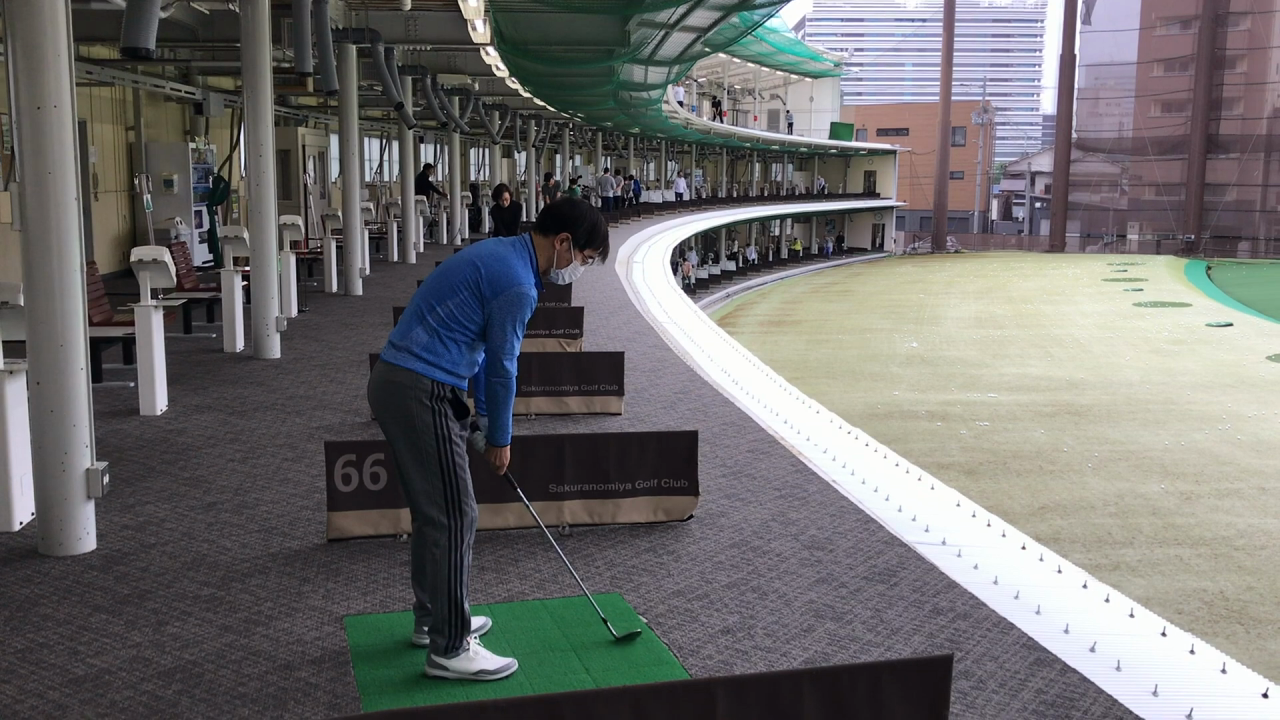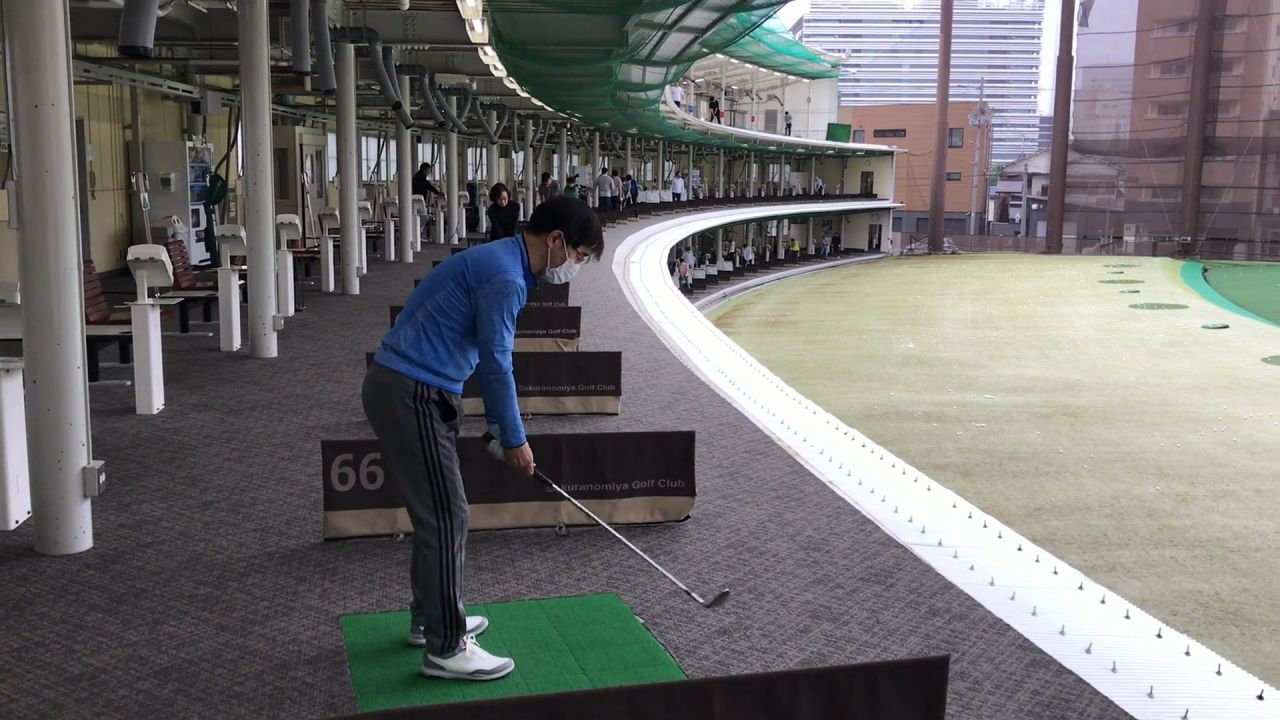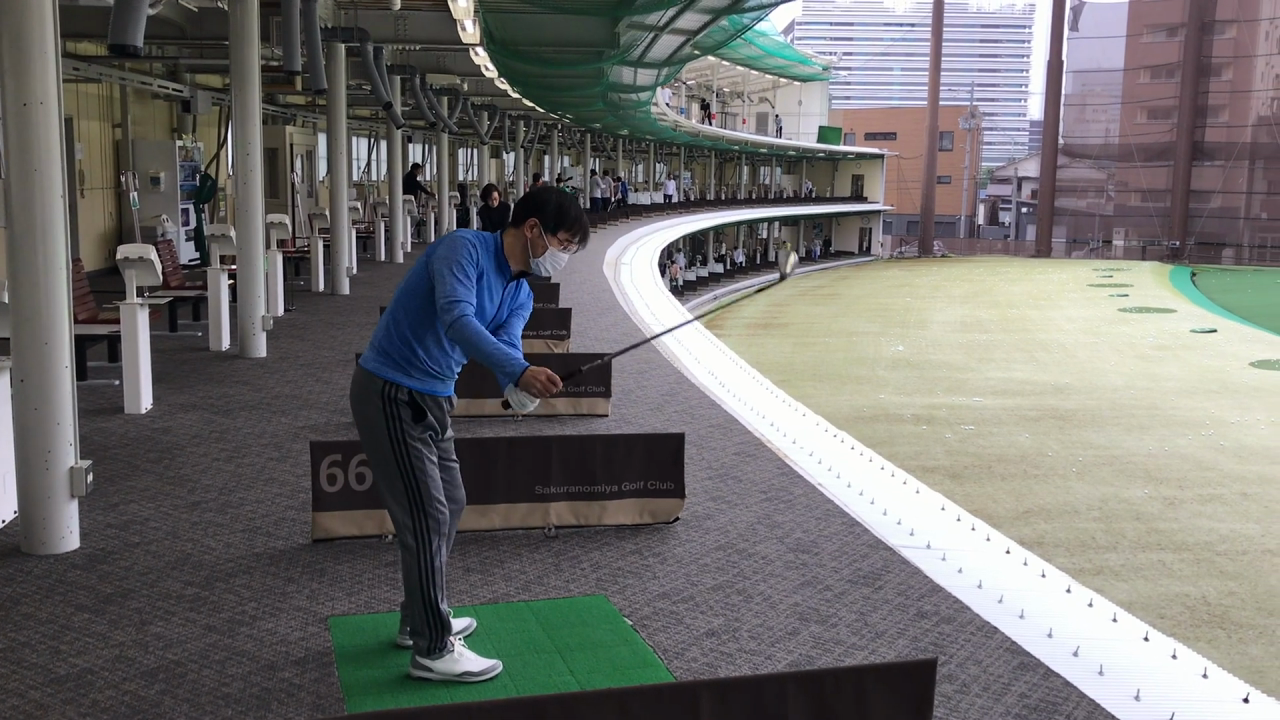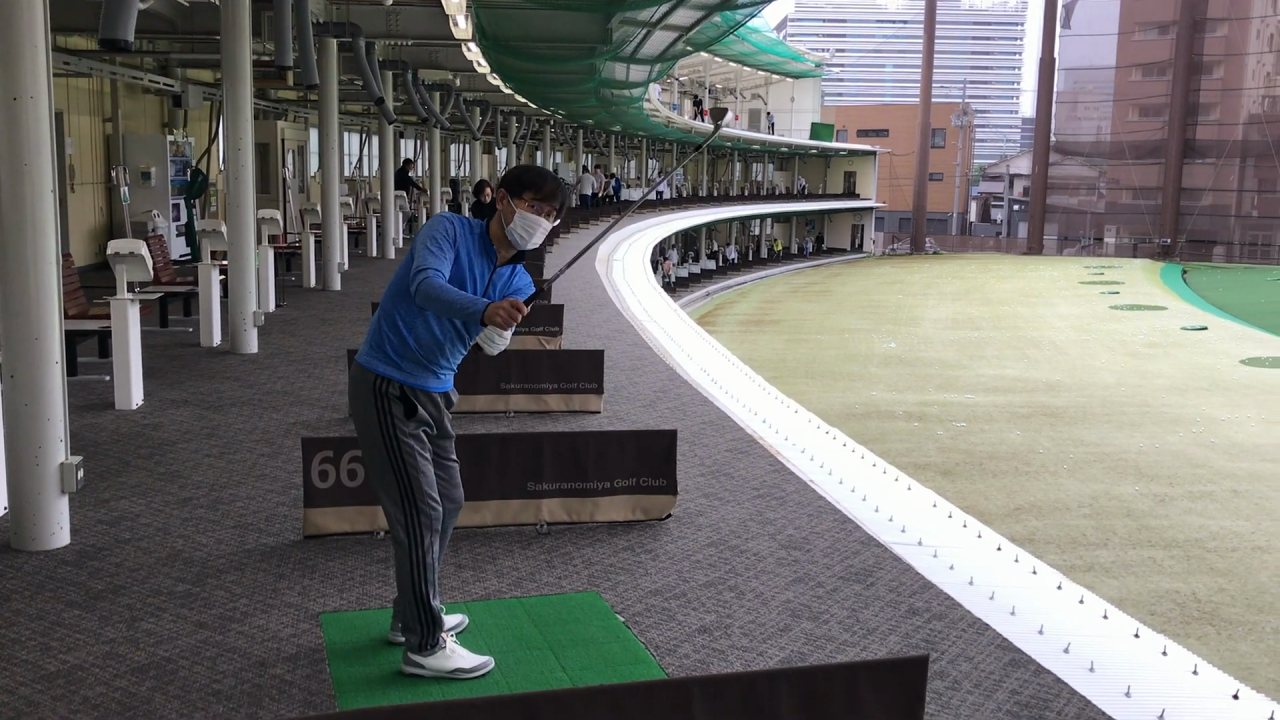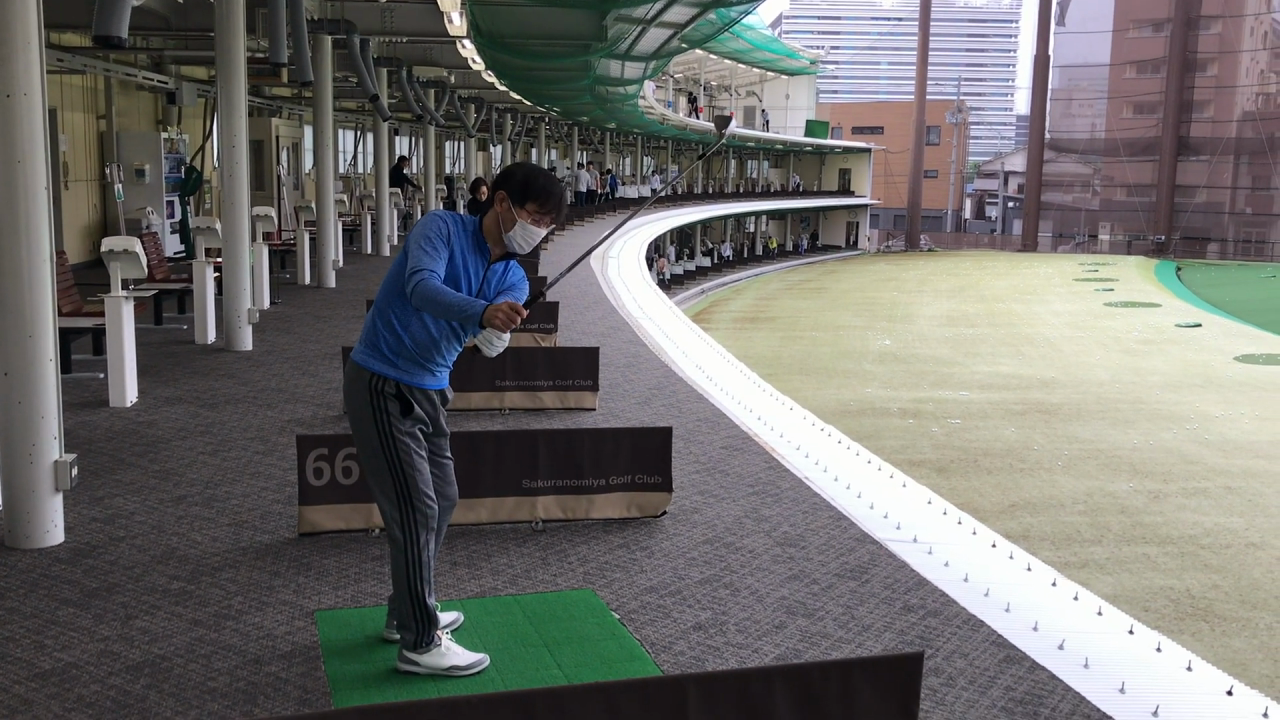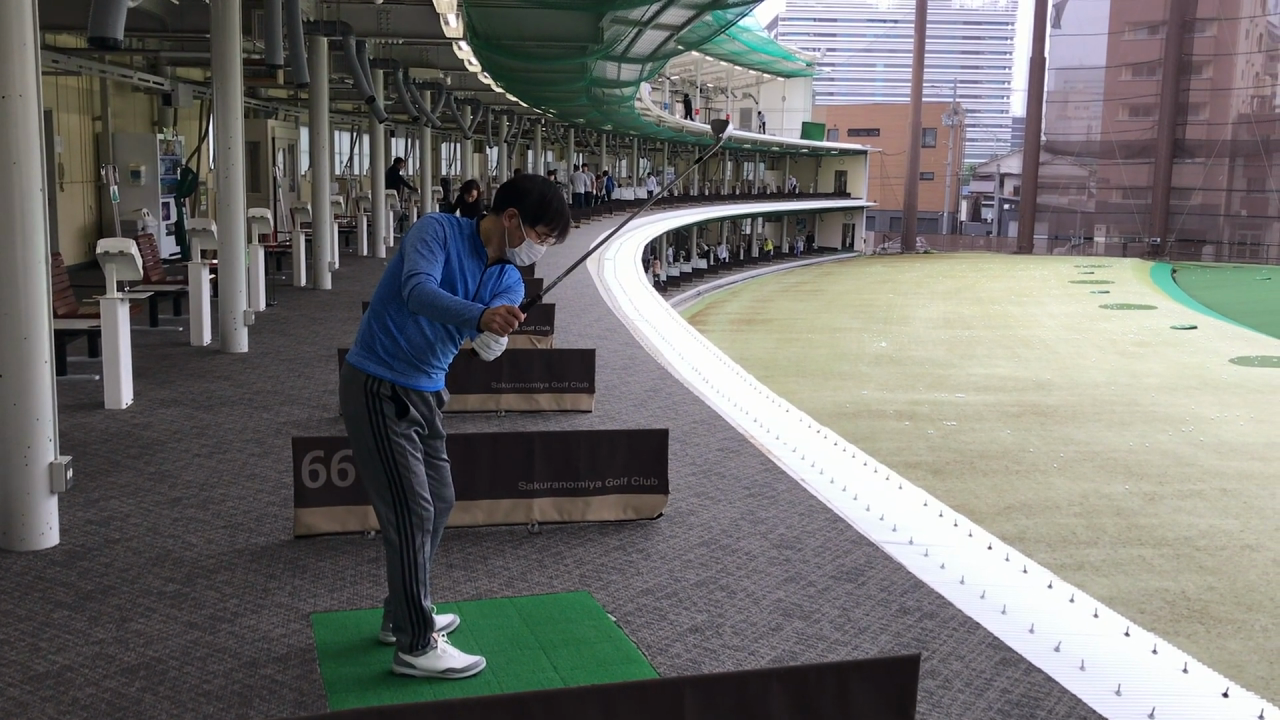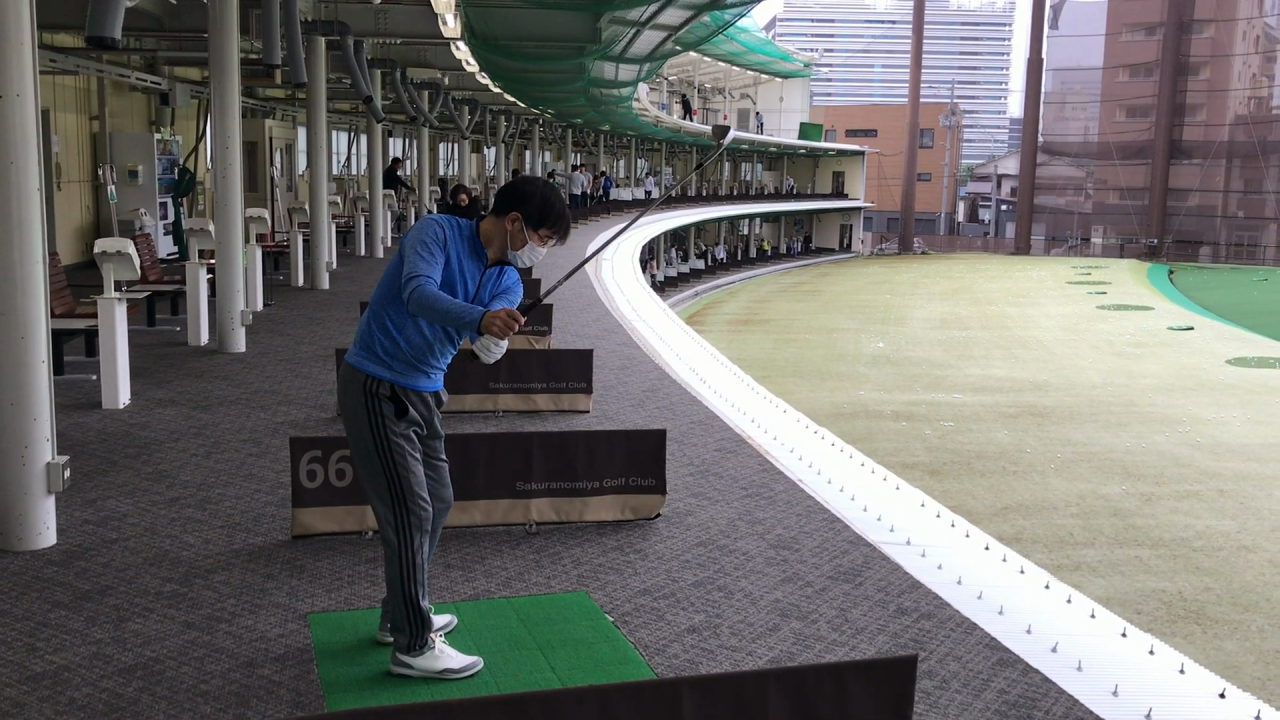
dt=0.5s
person 1, frame 1
left shoulder: (498, 254)
right shoulder: (516, 283)
right elbow: (502, 366)
left wrist: (482, 415)
right wrist: (499, 438)
left hip: (395, 380)
right hip: (421, 392)
left knee: (432, 511)
right knee: (454, 517)
left ankle: (434, 617)
right ankle: (449, 648)
person 1, frame 2
left shoulder: (504, 266)
right shoulder: (504, 276)
left elbow: (492, 358)
right elbow: (495, 364)
left wrist: (502, 428)
right wrist: (516, 439)
left hip: (403, 388)
right hip: (411, 394)
left knee: (439, 510)
right knee: (446, 517)
left ankle: (431, 617)
right ankle: (445, 648)
person 1, frame 3
left shoulder: (520, 293)
right shoulder: (464, 247)
left elbow: (505, 346)
right elbow: (457, 321)
left wrist: (519, 386)
right wrist: (521, 371)
left hip: (430, 396)
right hip: (391, 393)
left knee: (447, 506)
right knee: (426, 517)
left ankle: (420, 619)
right ankle: (432, 649)
person 1, frame 4
left shoulder: (520, 283)
right shoulder: (448, 230)
left elbow: (496, 331)
right elbow: (426, 285)
left wrist: (498, 329)
right wrist: (485, 309)
left hip: (435, 391)
right hip: (386, 386)
left knee: (447, 502)
right knee: (420, 512)
left ankle: (414, 614)
right ankle: (424, 646)
person 1, frame 5
left shoulder: (514, 280)
right shoulder: (440, 227)
left elbow: (495, 324)
right elbow: (421, 287)
left wrist: (498, 331)
right wrist: (482, 312)
left hip: (429, 389)
right hip: (381, 384)
left knee: (440, 500)
right knee: (415, 509)
left ankle: (408, 611)
right ankle: (419, 643)
person 1, frame 6
left shoulder: (509, 282)
right shoulder: (437, 230)
left elbow: (489, 329)
right elbow: (418, 290)
left wrist: (493, 335)
right wrist: (480, 316)
left hip: (425, 391)
right hip: (377, 386)
left knee: (437, 503)
right knee: (411, 512)
left ankle: (404, 615)
right ankle: (416, 645)
person 1, frame 7
left shoulder: (508, 282)
right shoulder: (437, 231)
left elbow: (487, 331)
right elbow: (418, 292)
left wrist: (494, 337)
right wrist: (481, 319)
left hip: (423, 392)
right hip: (376, 387)
left knee: (435, 504)
right knee: (410, 512)
left ankle: (401, 615)
right ankle: (413, 646)
